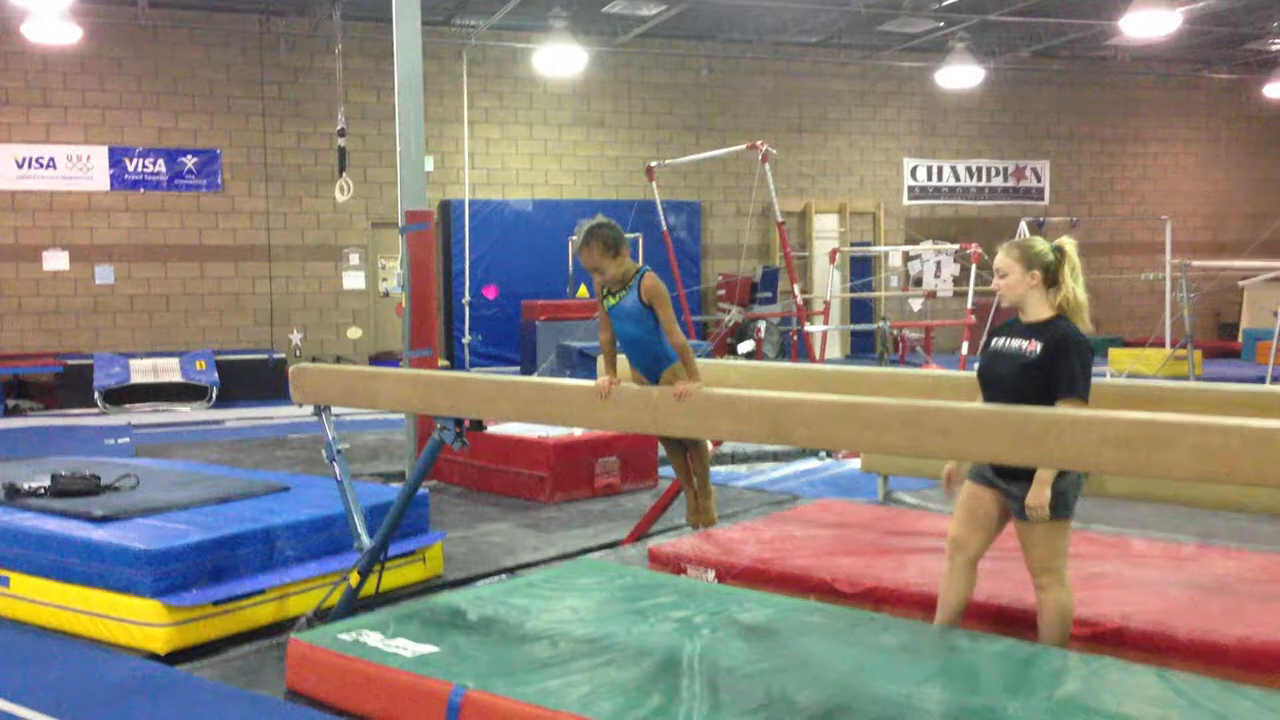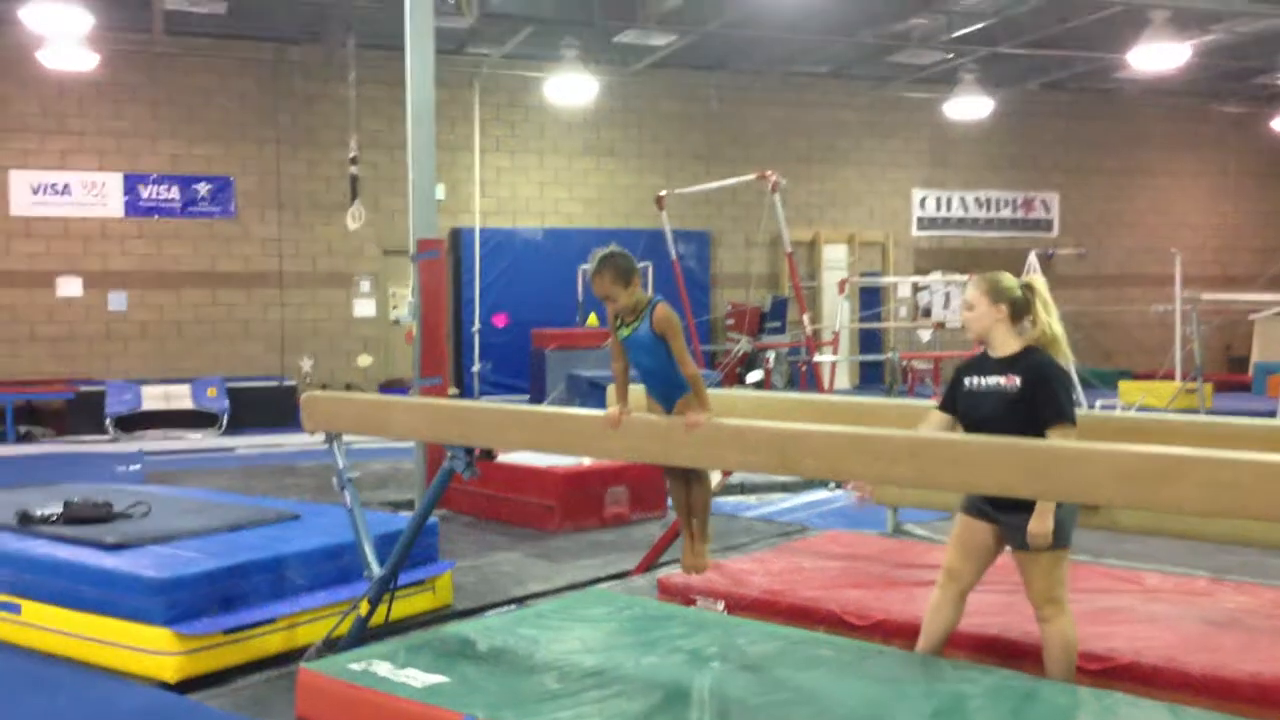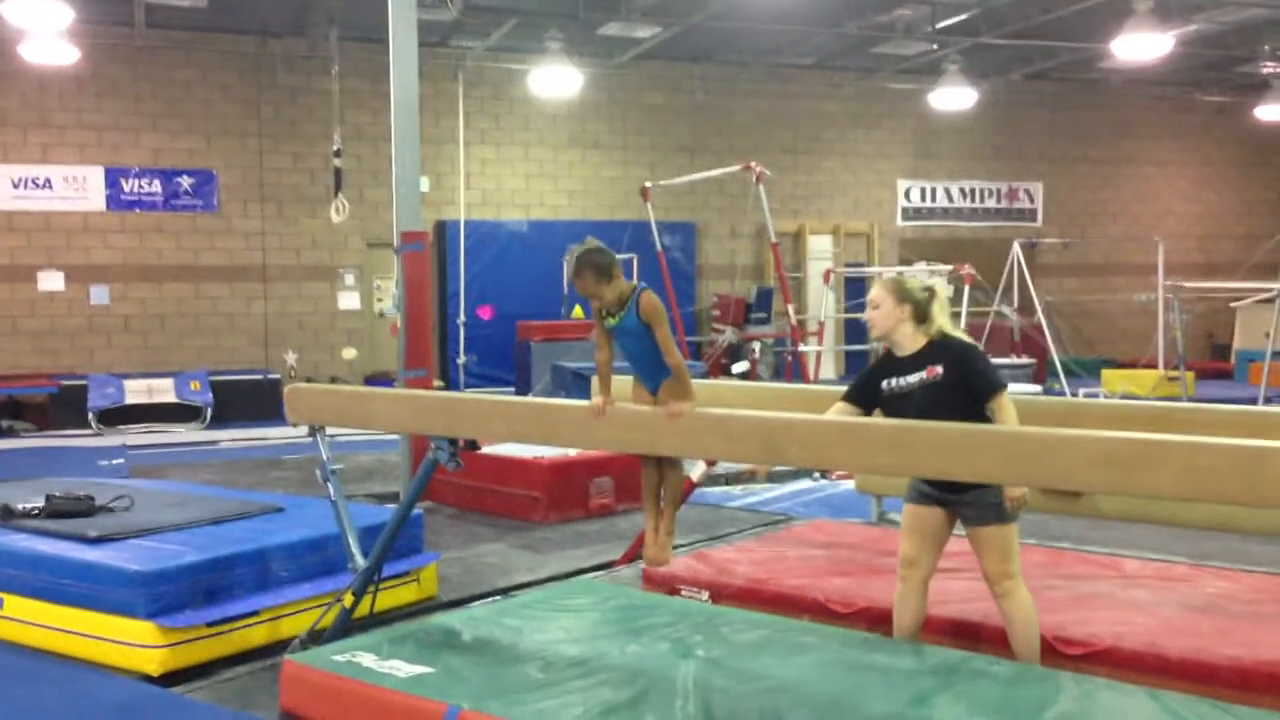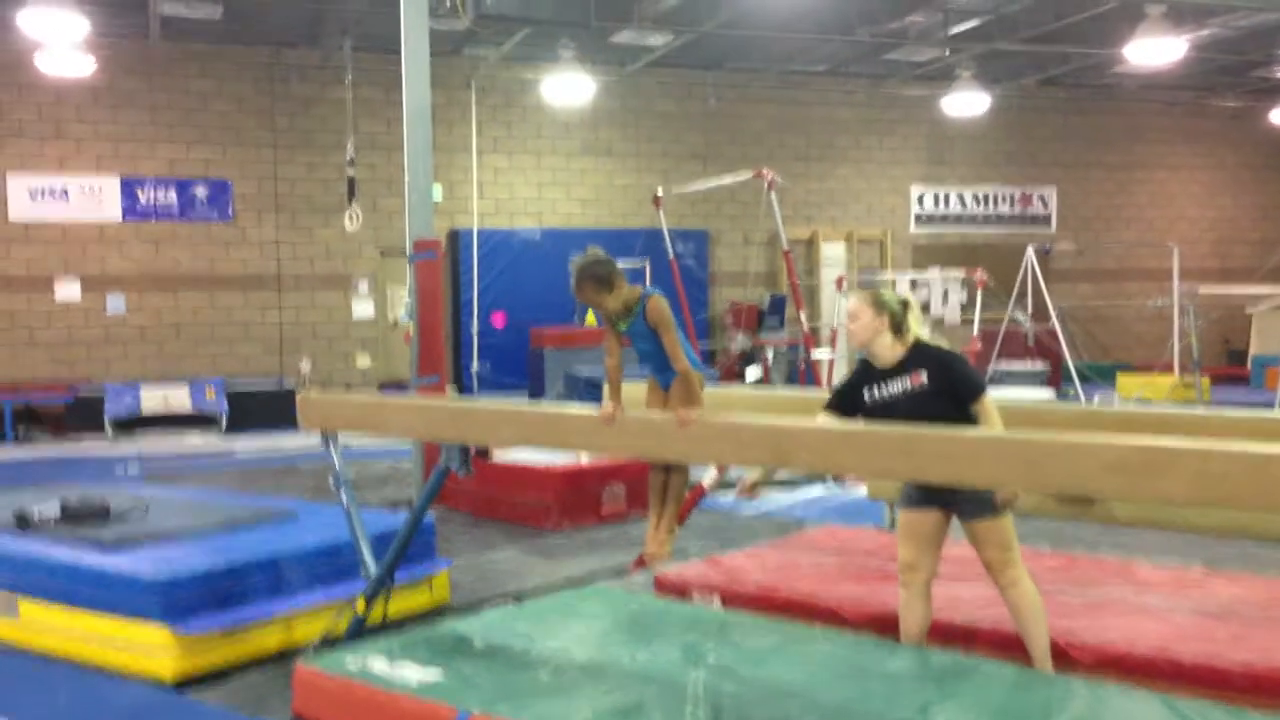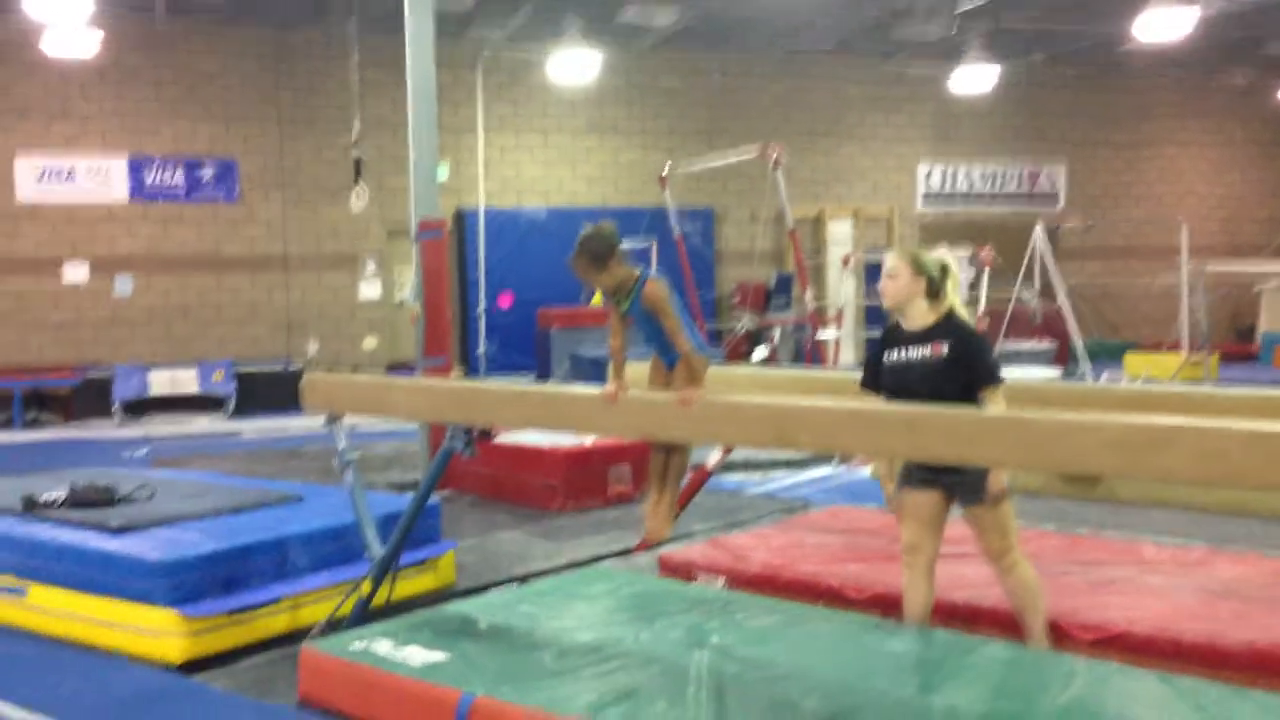
dt=0.3s
person 1, frame 1
left shoulder: (1067, 340)
right shoulder: (1002, 332)
left wrist: (1043, 483)
right wrist: (958, 457)
left hip: (1040, 476)
right hip: (991, 467)
left knee: (1046, 575)
right knee: (958, 549)
person 1, frame 2
left shoulder: (1043, 370)
right shoulder: (973, 369)
left elbow: (1061, 445)
right elbow: (938, 426)
left wrist: (1045, 510)
left hip: (1031, 507)
right hip: (984, 499)
left knee: (1048, 605)
right knee: (950, 581)
person 1, frame 3
left shoulder: (956, 354)
right shoulder: (882, 370)
left elbow: (1002, 409)
right elbow: (835, 419)
left hip: (980, 484)
right hip: (929, 484)
left knee: (1003, 580)
right knee: (909, 570)
person 1, frame 4
left shoulder: (936, 361)
right shoulder: (860, 380)
left elbow: (984, 411)
right wrist: (764, 472)
right hip: (920, 485)
left knee: (1006, 570)
right knee: (911, 574)
left ankle: (1045, 672)
person 1, frame 5
left shoulder: (961, 337)
right shoulder: (888, 343)
left elbow: (993, 401)
left wrist: (998, 467)
right wrist: (886, 475)
left hip: (972, 464)
right hip: (920, 467)
left knee: (1004, 555)
right knee: (915, 554)
left ankle: (1039, 650)
person 2, frame 1
left shoulder: (648, 283)
right shoulder: (601, 286)
left elbow: (674, 334)
right elbow: (606, 333)
left wrist: (694, 379)
right wrist: (609, 374)
left hip: (669, 367)
right hip: (639, 370)
left knee: (689, 434)
right knee: (665, 436)
left ankle: (705, 493)
right ankle: (690, 495)
person 2, frame 2
left shoulder: (660, 313)
right shoulder: (615, 316)
left elbow: (686, 365)
right elbow: (619, 363)
left wrist: (703, 409)
right wrist: (620, 404)
left hip: (684, 395)
right hip: (656, 397)
left knee: (694, 466)
right knee: (671, 468)
left ankle: (701, 540)
right ankle: (687, 537)
person 2, frame 3
left shoulder: (646, 301)
right shoulder: (599, 307)
left elbow: (671, 353)
right elbow: (603, 352)
left wrist: (687, 398)
right wrist: (604, 395)
left hip: (669, 377)
right hip: (642, 379)
left ankle: (668, 527)
right ankle: (651, 524)
person 2, frame 4
left shoulder: (653, 304)
right shoulder: (609, 313)
left elbow: (678, 358)
right elbow: (613, 358)
left wrist: (694, 404)
right wrist: (613, 401)
left hip: (684, 374)
right hip: (658, 376)
left ankle: (668, 525)
right ankle: (654, 522)
person 2, frame 5
left shoulder: (651, 287)
right shoulder: (613, 291)
left elbow: (679, 338)
right elbow: (617, 338)
left wrist: (696, 384)
right wrist: (617, 381)
left hip: (689, 353)
right hip: (663, 355)
left ankle: (668, 503)
right ankle: (654, 499)
